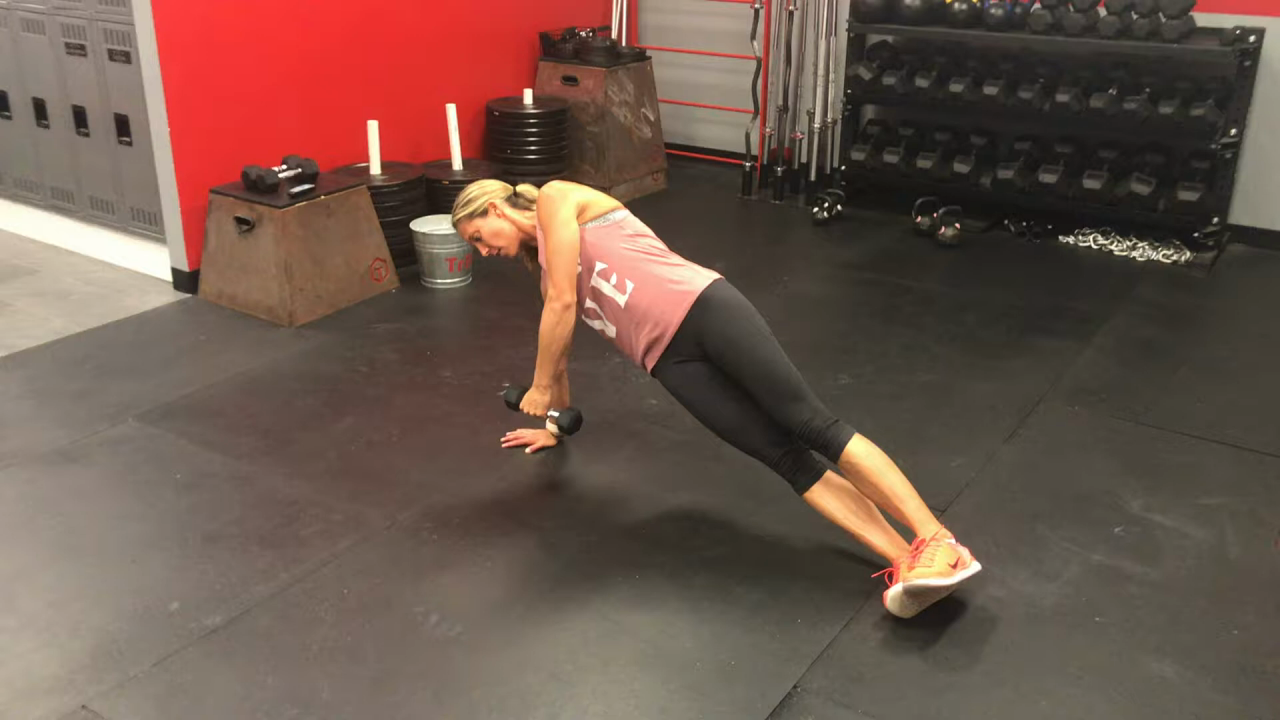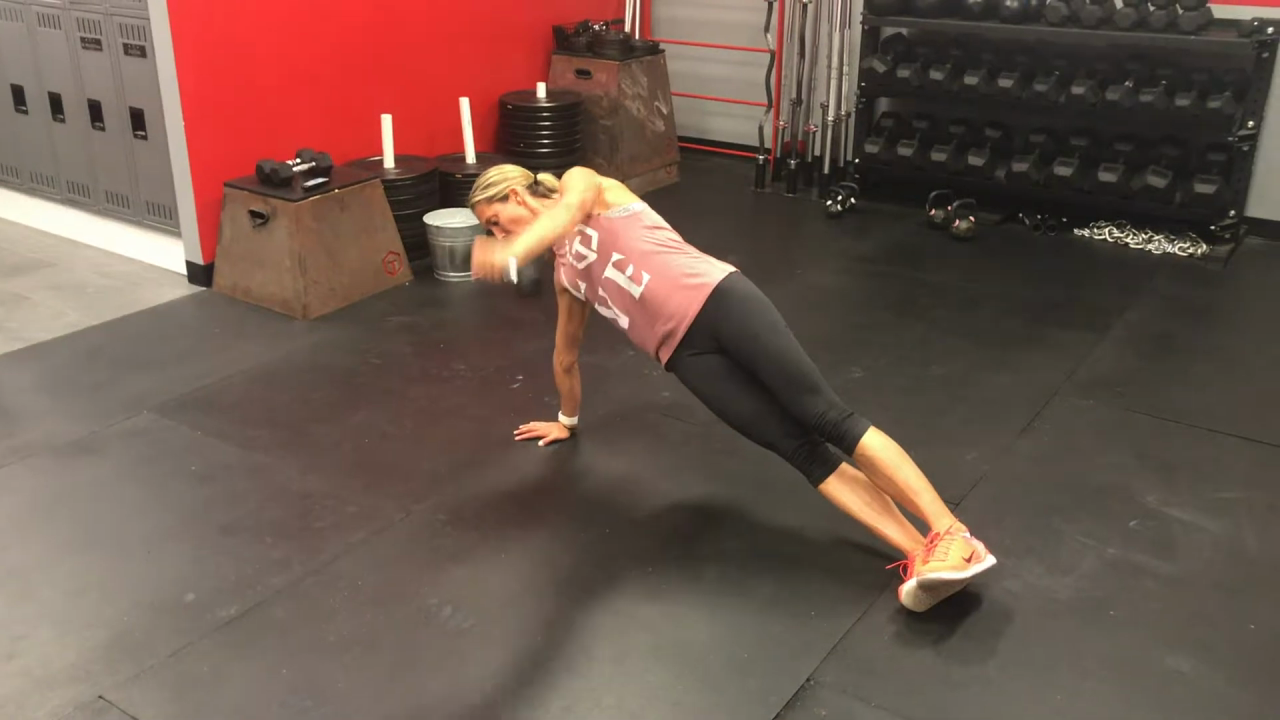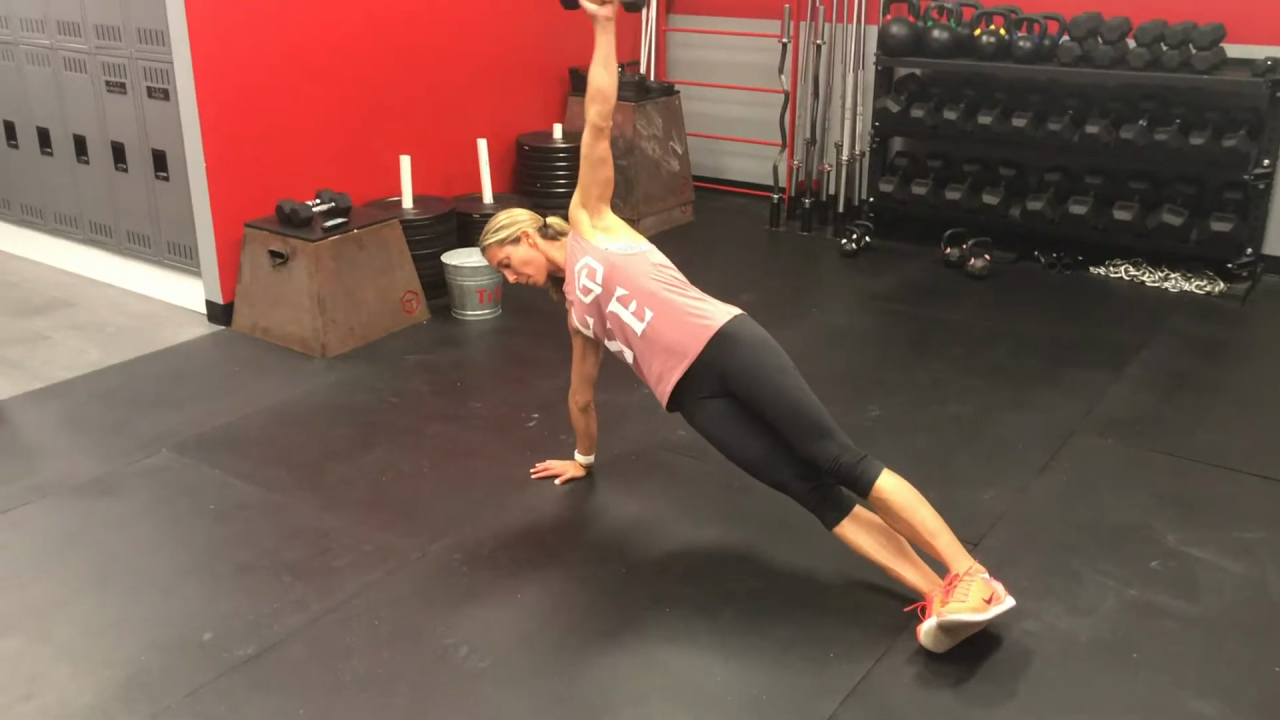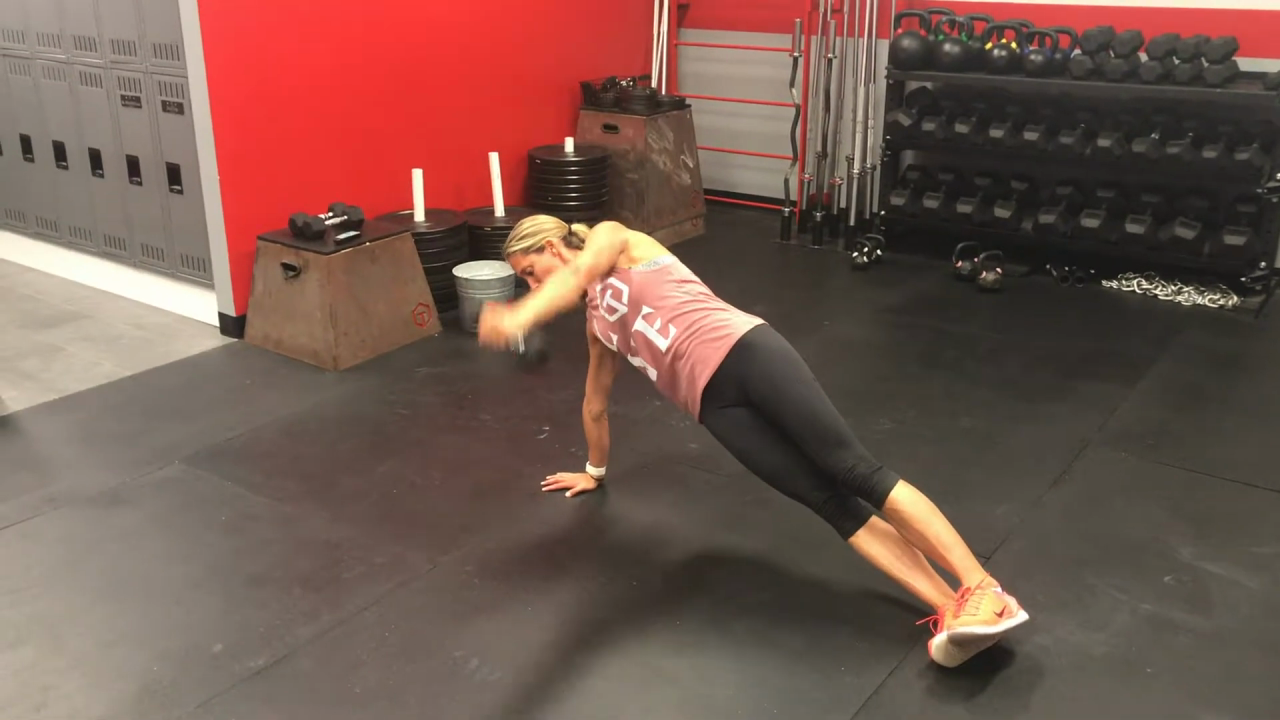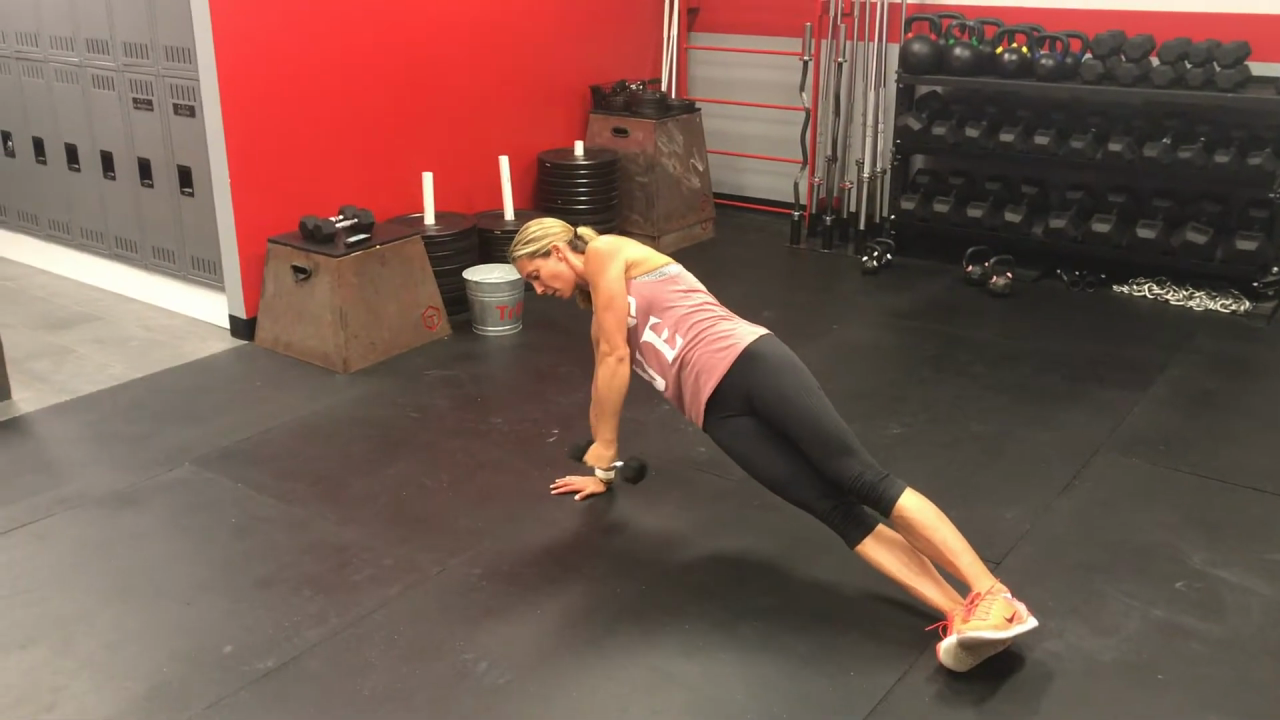
dt=1s
person 1, frame 1
left shoulder: (556, 199)
right shoulder: (546, 269)
left elbow: (563, 303)
right elbow: (557, 355)
left wrist: (537, 389)
right wrist: (553, 424)
left hip: (703, 307)
right hip: (670, 357)
left knee: (812, 424)
right knee: (787, 457)
left ankle: (937, 542)
right ankle: (904, 561)
person 1, frame 2
left shoulder: (580, 185)
right shoulder: (564, 269)
left elbow: (565, 213)
right elbow: (567, 355)
left wrist: (511, 251)
right wrist: (567, 420)
left hip: (718, 299)
right hip: (684, 349)
left knee: (827, 417)
right knee: (801, 449)
left ankle: (951, 535)
right ankle: (919, 553)
person 1, frame 3
left shoulder: (588, 222)
right shoulder: (575, 310)
left elbow: (598, 124)
right elbow: (582, 392)
right wrist: (583, 459)
left hip: (725, 342)
right hip: (694, 395)
left knee: (840, 461)
right knee: (813, 492)
left ankle: (971, 578)
right ankle: (938, 596)
person 1, frame 4
left shoulder: (612, 240)
right shoulder: (597, 321)
left elbow: (571, 277)
right elbow: (596, 402)
left wrist: (520, 316)
right wrist: (594, 470)
left hip: (744, 350)
right hip: (715, 399)
left knee: (857, 471)
right knee: (832, 501)
left ankle: (983, 591)
right ankle: (950, 609)
person 1, frame 5
left shoulder: (608, 252)
right shoulder: (598, 318)
left elbow: (613, 357)
right elbow: (602, 393)
left wrist: (602, 445)
right wrist: (603, 472)
left hip: (750, 361)
right hip: (719, 409)
left knee: (863, 480)
right knee: (837, 509)
left ankle: (993, 597)
right ankle: (958, 615)
